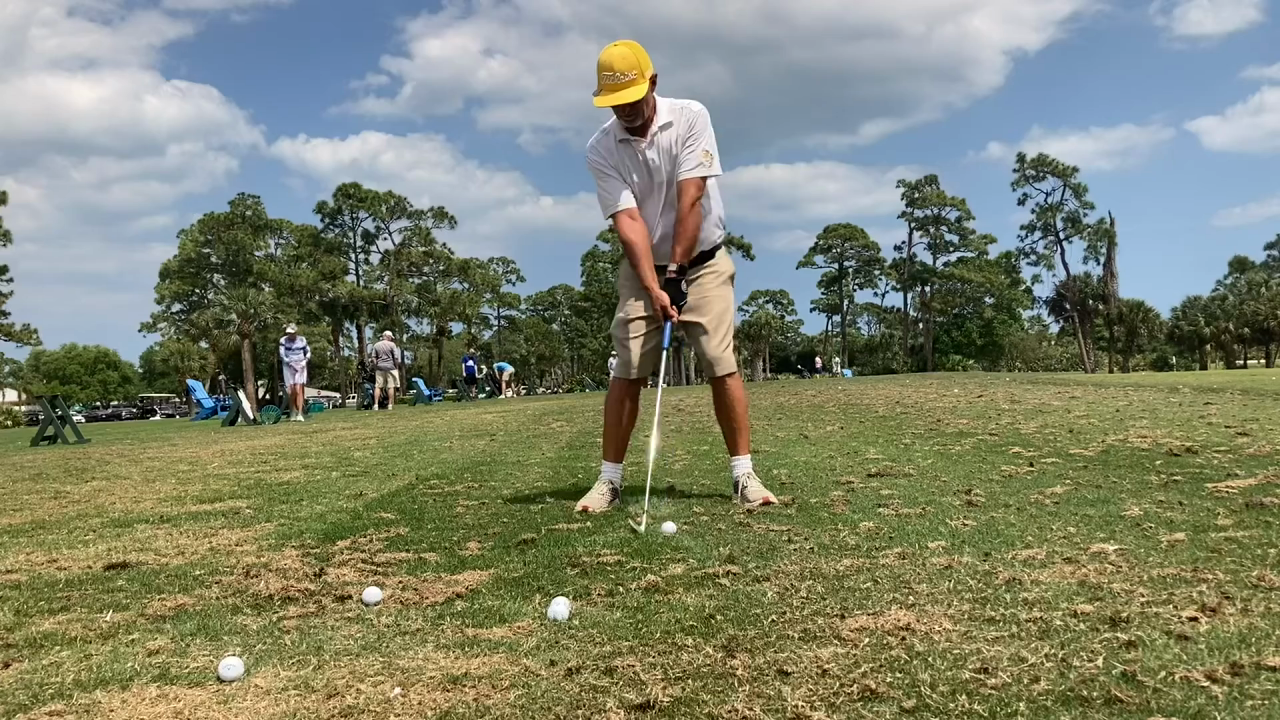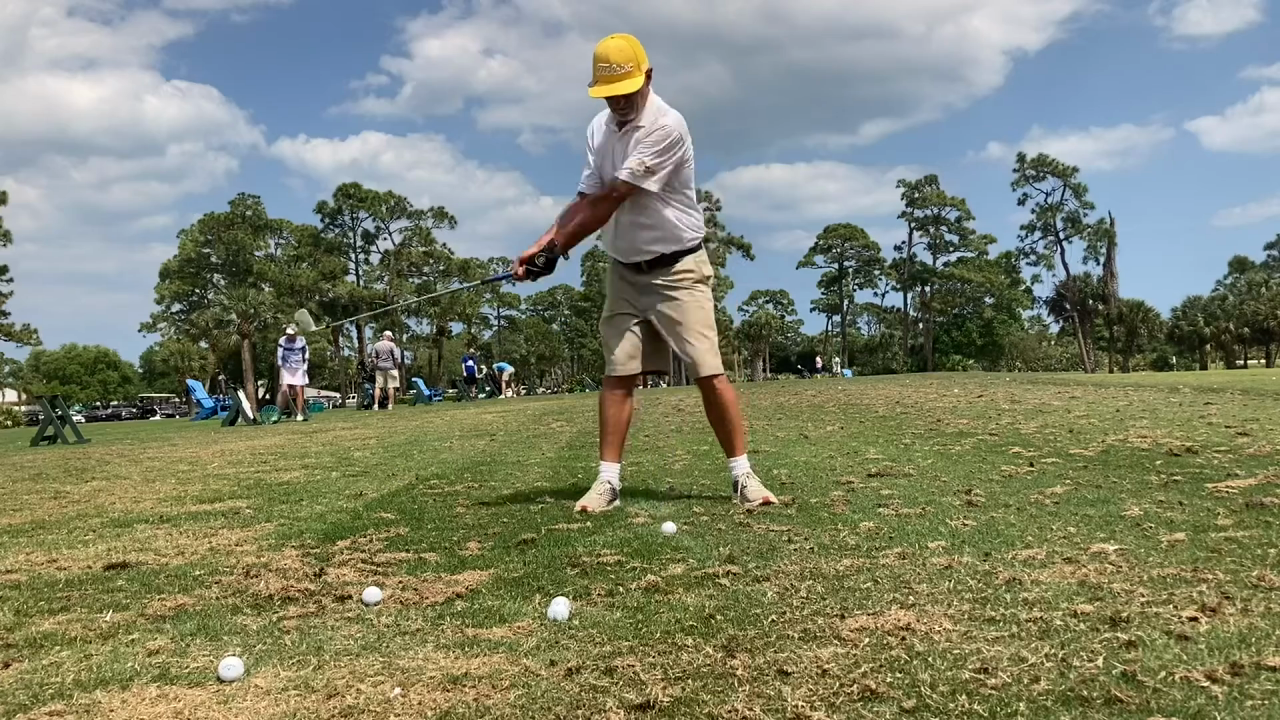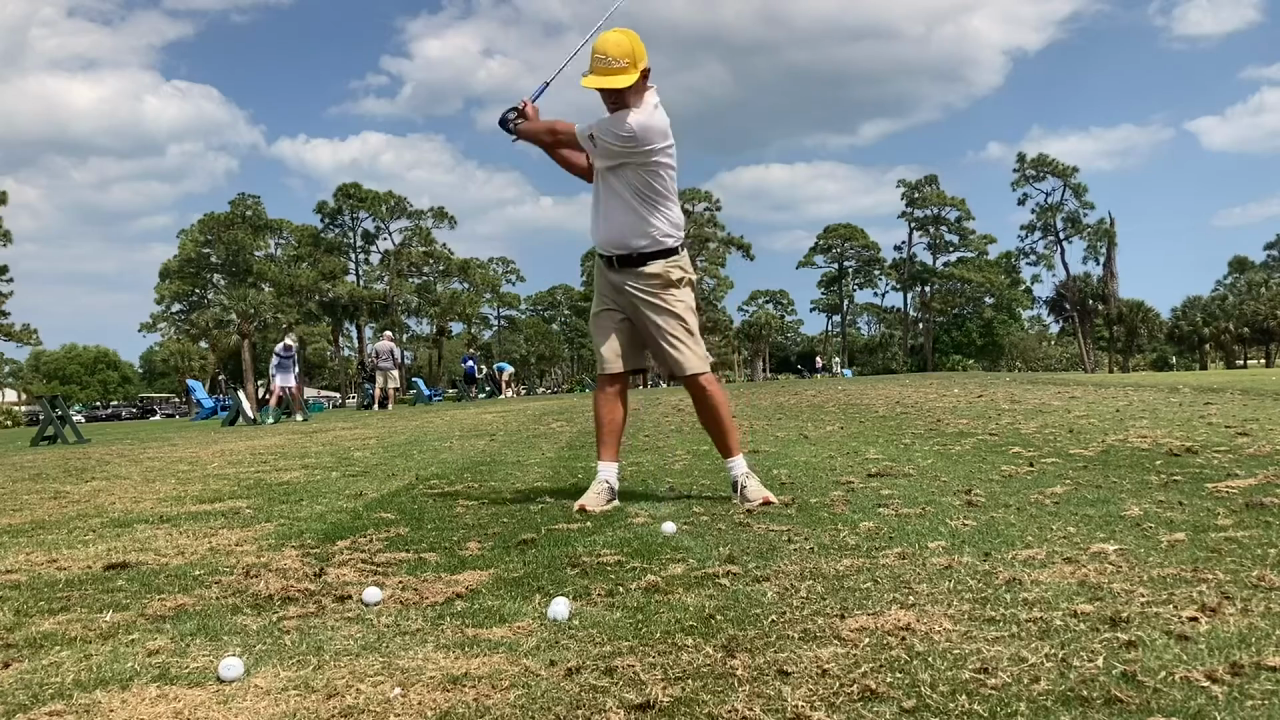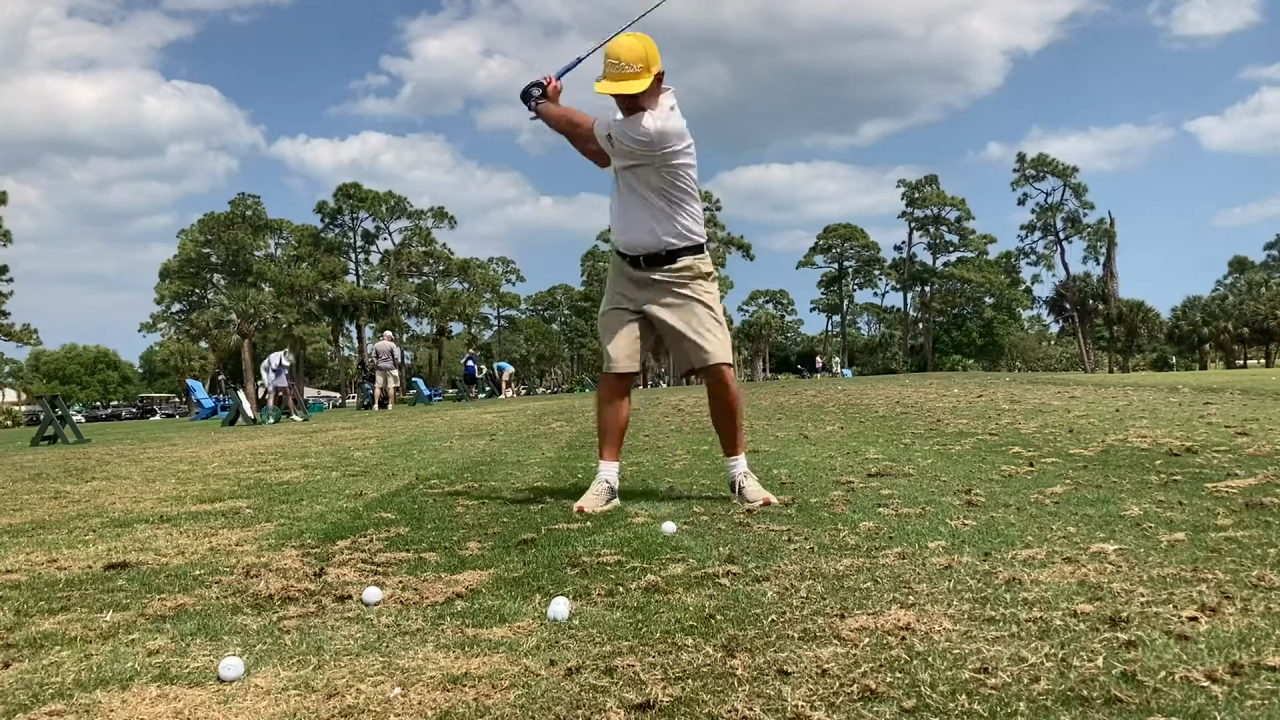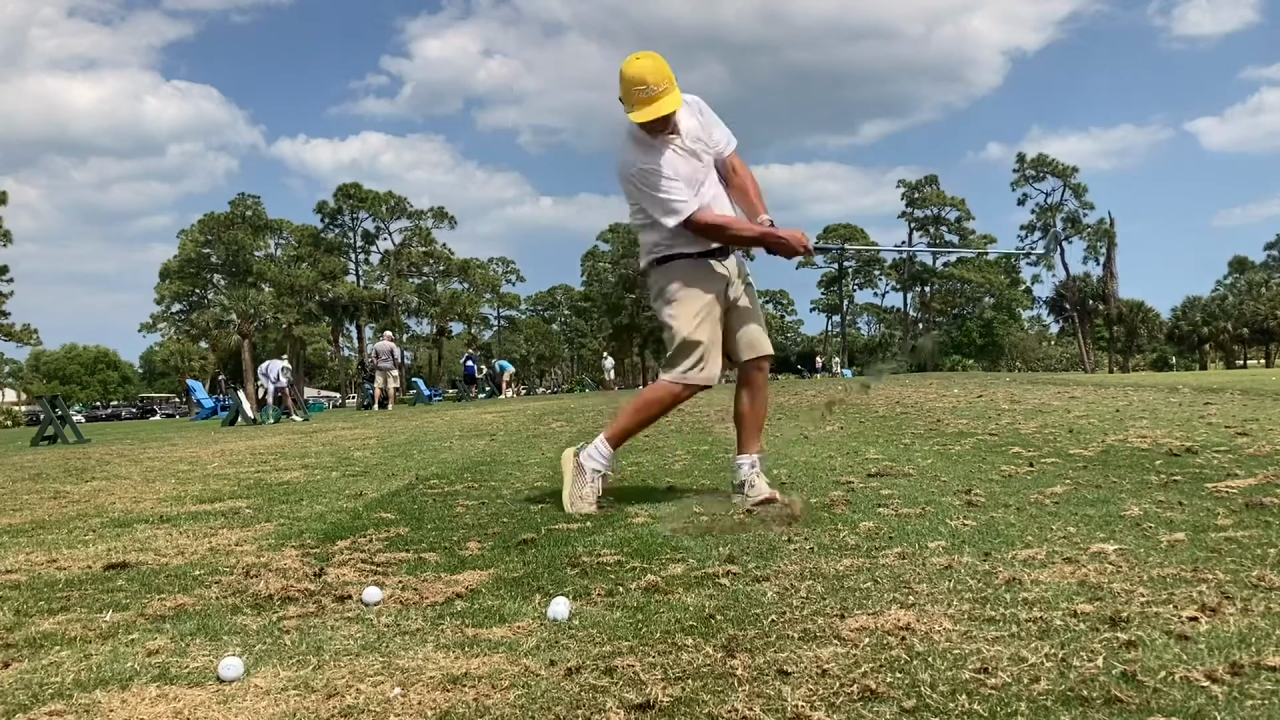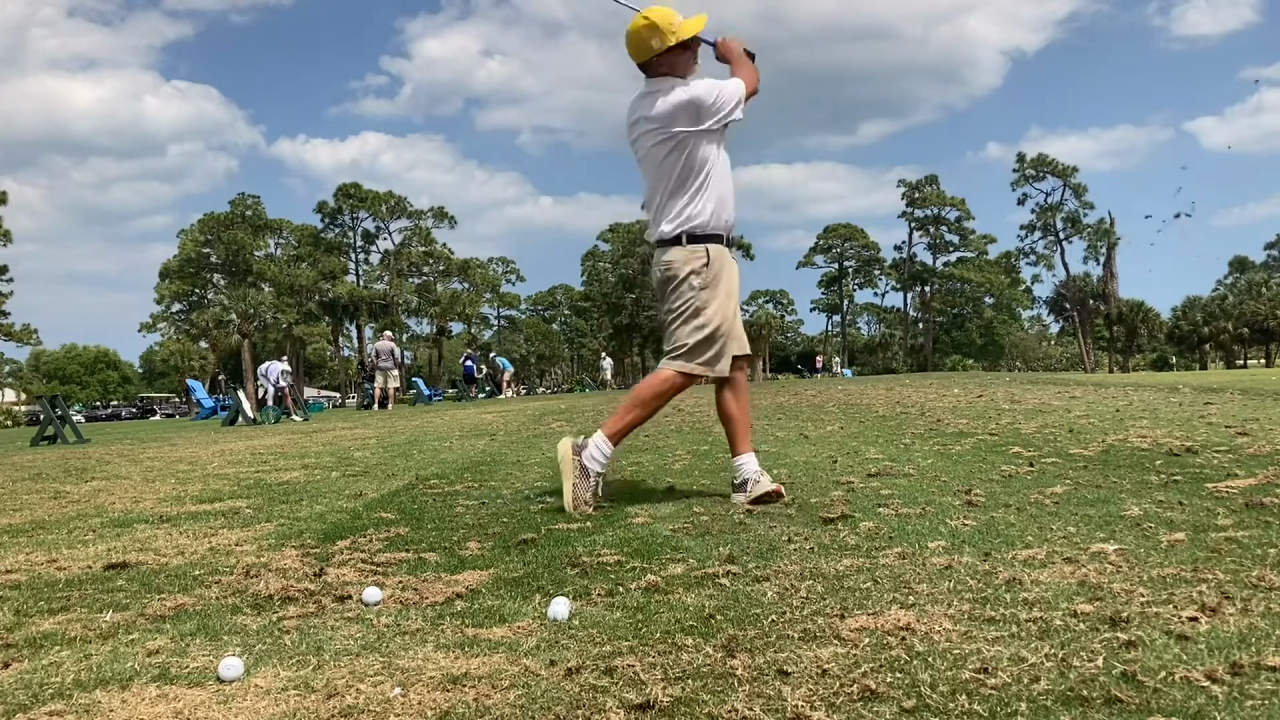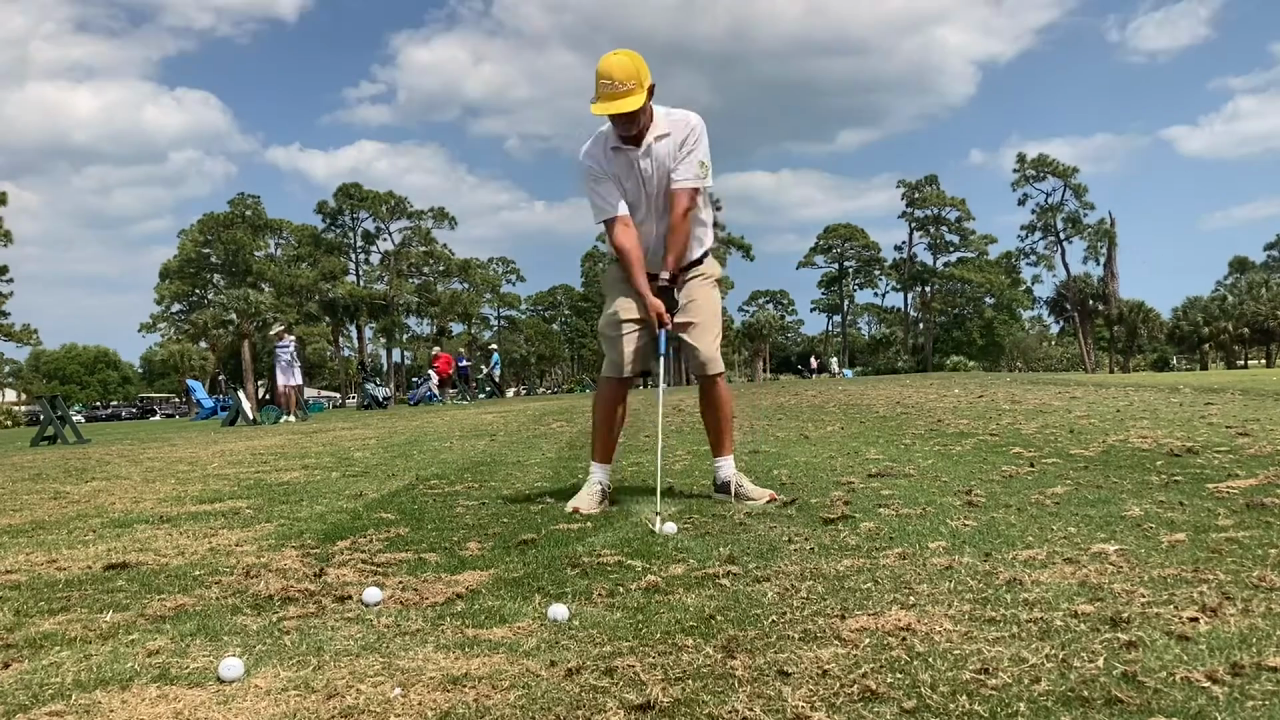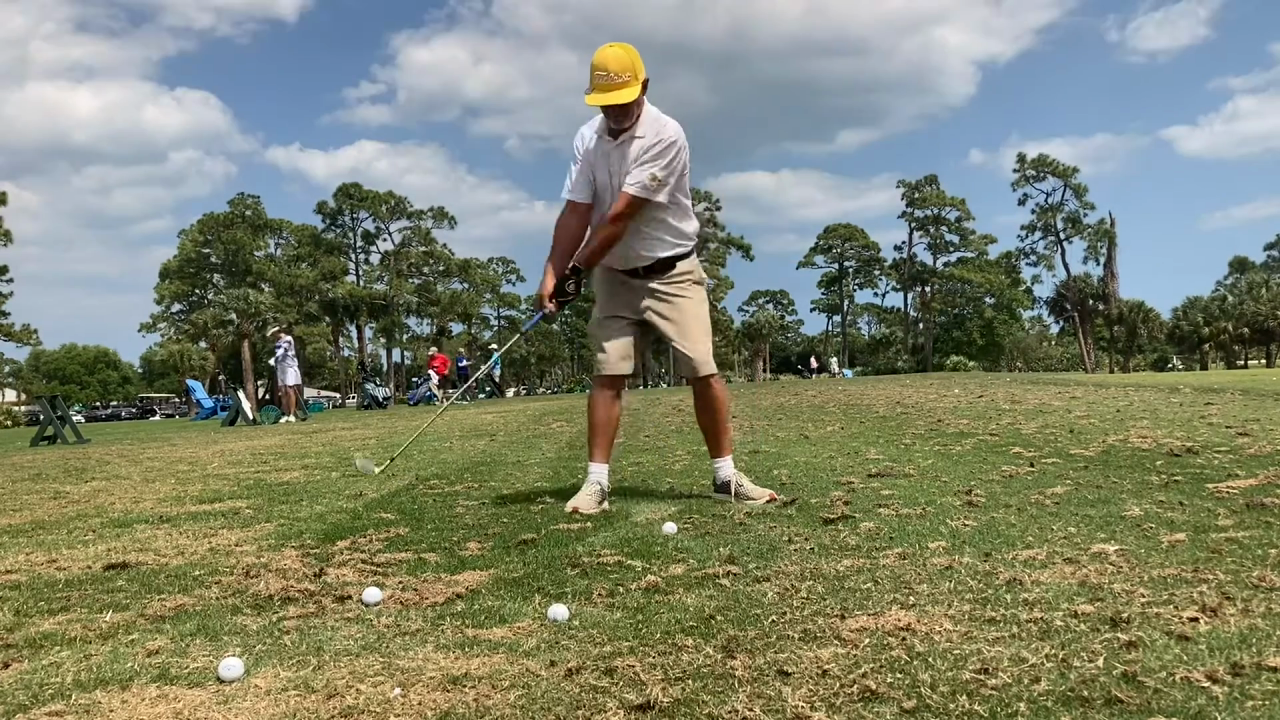
dt=0.3s
person 1, frame 1
left shoulder: (691, 117)
right shoulder: (600, 149)
left elbow: (691, 200)
right elbow: (627, 220)
left wrist: (676, 270)
right wrist: (654, 286)
left hip: (703, 263)
right hip: (642, 269)
left knee: (723, 368)
right knee: (626, 373)
left ankle: (743, 474)
right ankle: (609, 479)
person 1, frame 2
left shoulder: (667, 126)
right shoulder: (600, 128)
left elbow: (608, 201)
right elbow: (589, 196)
left wrist: (555, 248)
right wrist: (545, 242)
left hip: (679, 270)
right hip: (625, 272)
left knee: (710, 373)
right knee: (619, 374)
left ankle: (743, 475)
right ankle: (608, 479)
person 1, frame 3
left shoulder: (639, 125)
right shoulder: (620, 112)
left elbow: (566, 135)
right elbow: (591, 168)
left wrist: (521, 126)
right wrist: (537, 132)
left hip: (656, 270)
right hip: (610, 268)
left knee: (694, 372)
right knee: (610, 373)
left ankle: (740, 473)
right ankle: (606, 480)
person 1, frame 4
left shoulder: (661, 125)
right shoulder: (628, 116)
left elbow: (587, 133)
right elbow: (602, 153)
left wrist: (542, 107)
right wrist: (553, 106)
left hip: (680, 269)
right hip: (628, 268)
left knee: (718, 368)
right knee: (618, 373)
left ankle: (739, 474)
right ankle: (607, 479)
person 1, frame 5
left shoulder: (694, 108)
right shoulder: (636, 158)
left elbow: (734, 168)
right elbow: (703, 221)
left wrist: (764, 222)
right wrist: (770, 237)
left hip: (724, 263)
right hip: (681, 269)
left knee: (756, 362)
right knee: (683, 380)
left ankle: (748, 474)
right ankle: (593, 457)
person 1, frame 6
left shoulder: (651, 105)
right shoulder: (684, 100)
right elbow: (748, 80)
right wrist: (728, 47)
left hip: (695, 252)
right hip: (696, 253)
left knee: (733, 363)
right knee: (684, 366)
left ankle: (747, 473)
right ankle: (592, 452)
person 1, frame 7
left shoulder: (687, 128)
right shoulder: (595, 154)
left elbow: (682, 209)
right elbow: (620, 229)
left wrist: (669, 278)
right wrist: (646, 293)
left hip: (690, 269)
right hip: (630, 274)
left knee: (711, 370)
right knee: (616, 373)
left ankle: (726, 476)
right ankle: (598, 480)
person 1, frame 8
left shoulder: (665, 136)
right shoulder: (587, 138)
left elbow: (620, 214)
right elbow: (575, 210)
left wrist: (575, 268)
right wrist: (553, 272)
left hip: (673, 274)
right hip: (615, 276)
left knee: (704, 373)
right knee: (609, 374)
left ankle: (726, 475)
right ankle: (597, 481)
